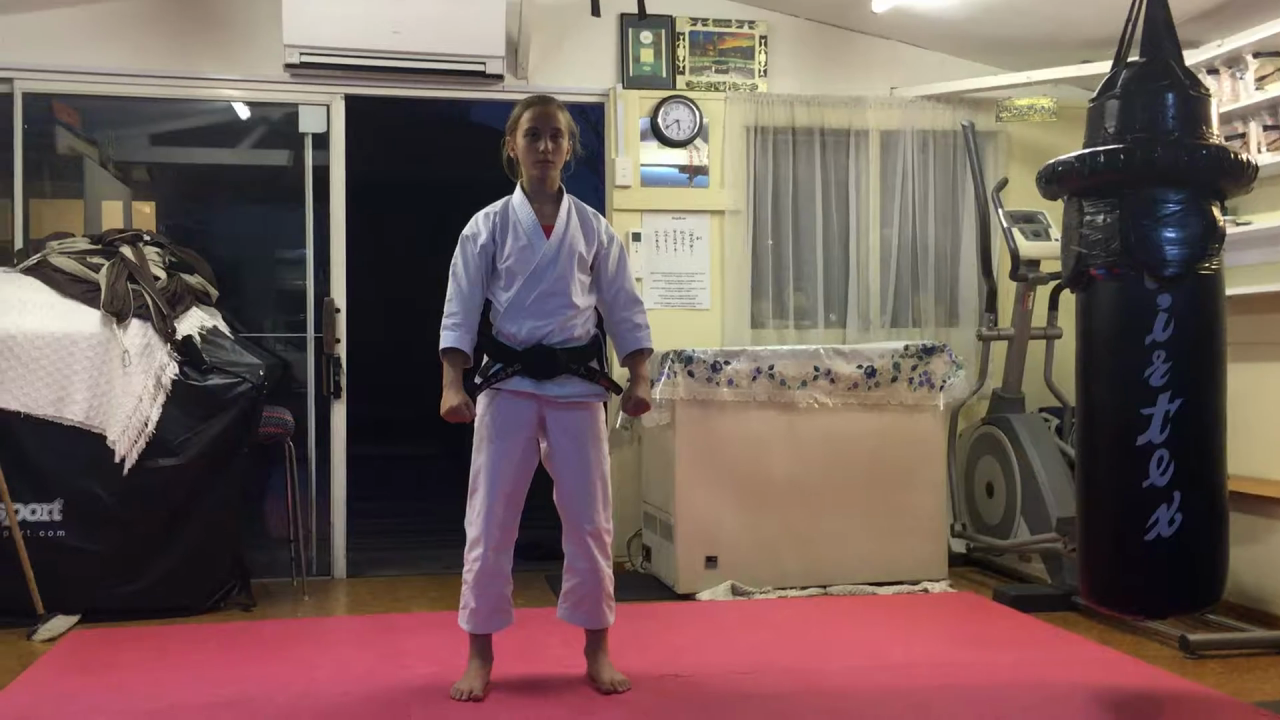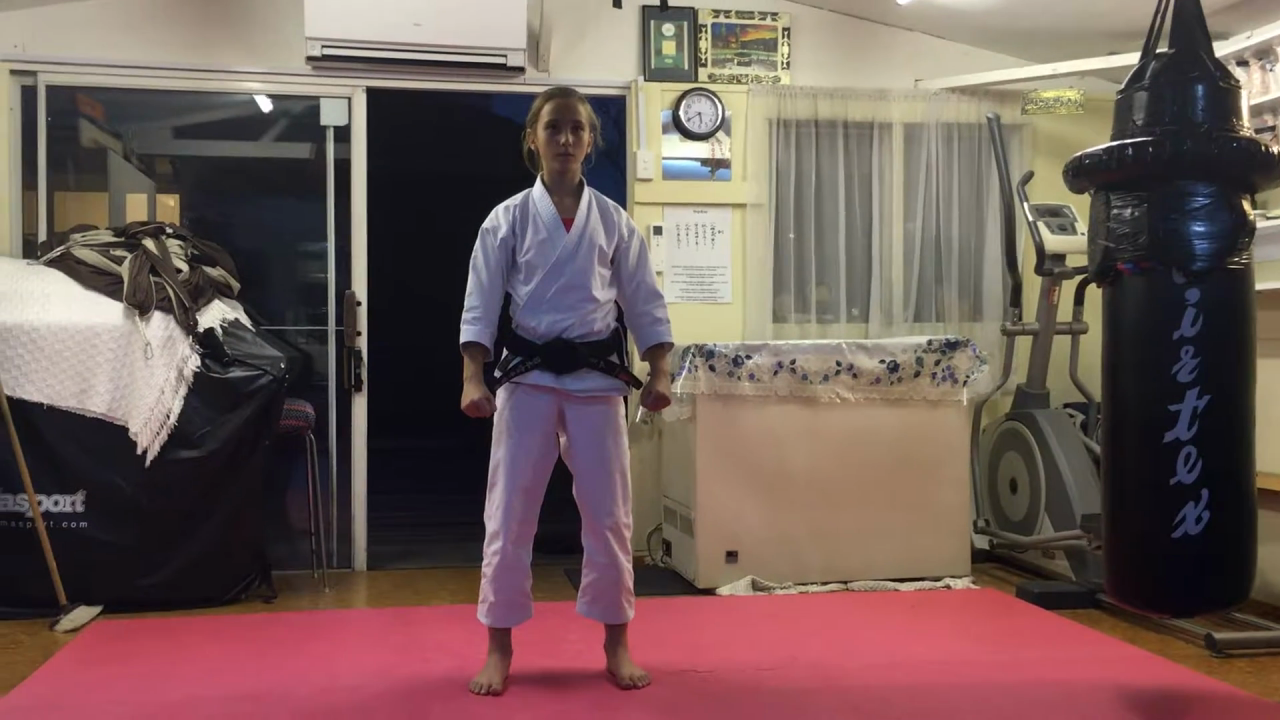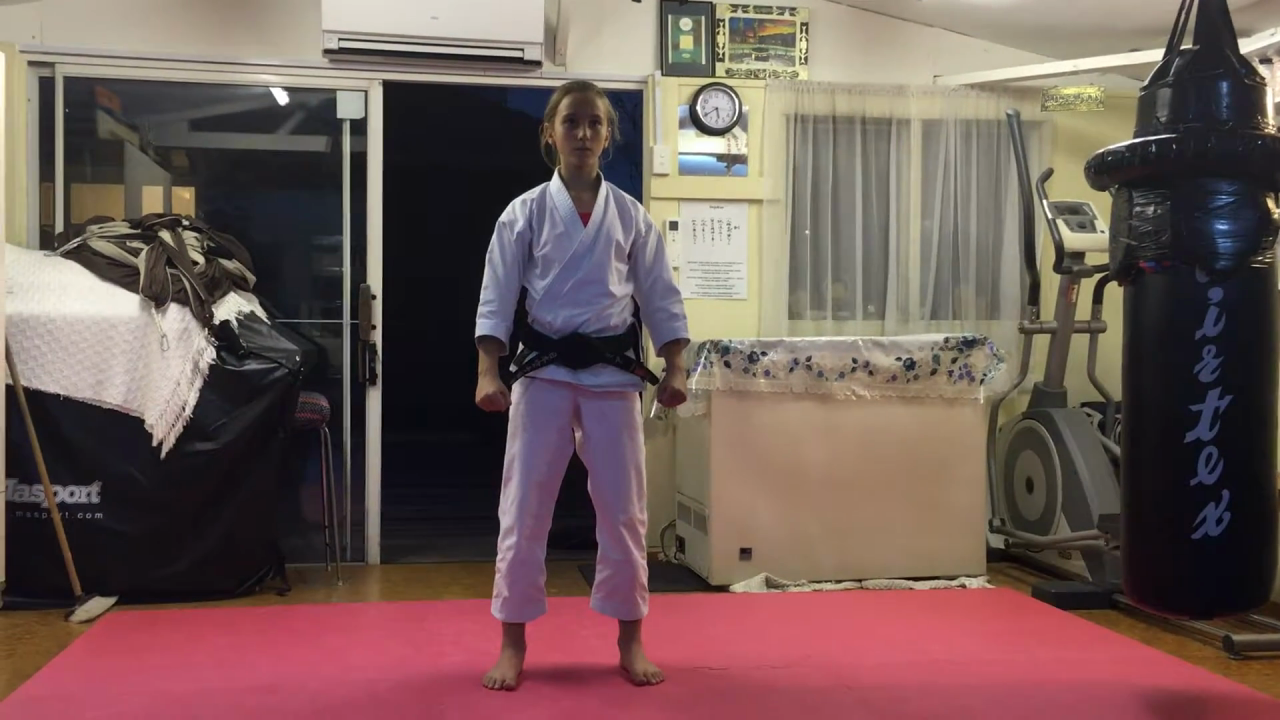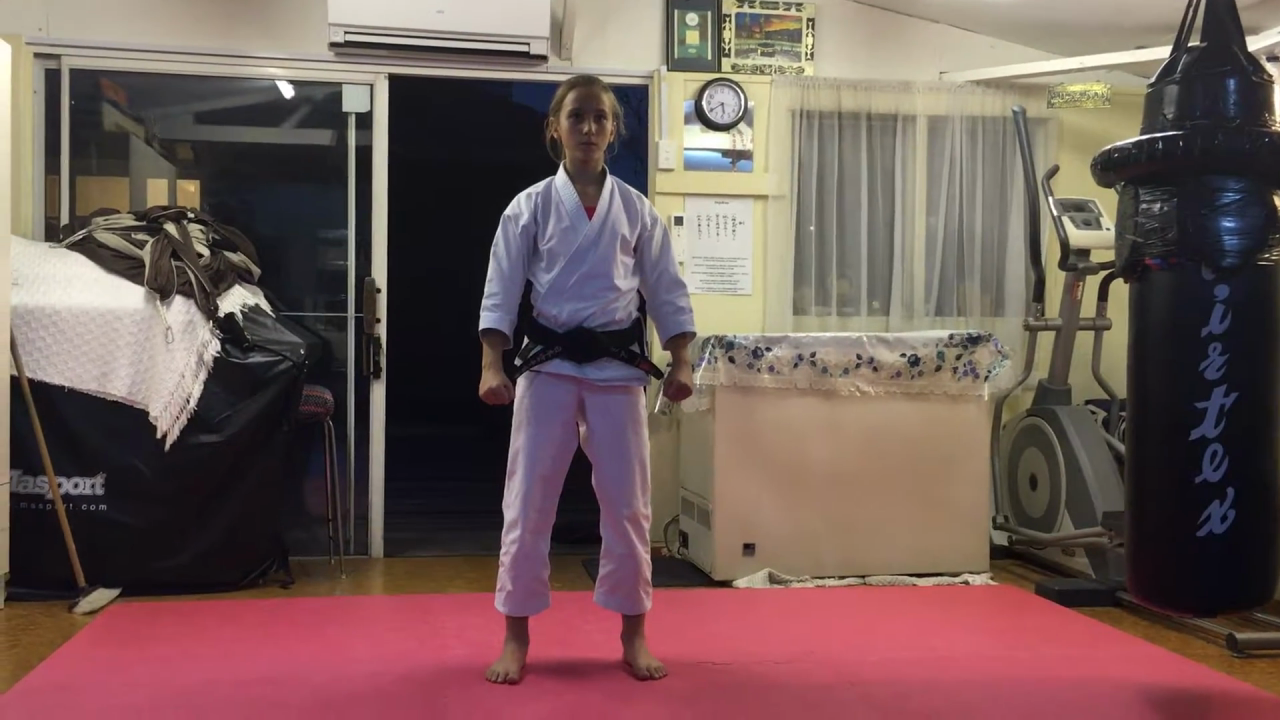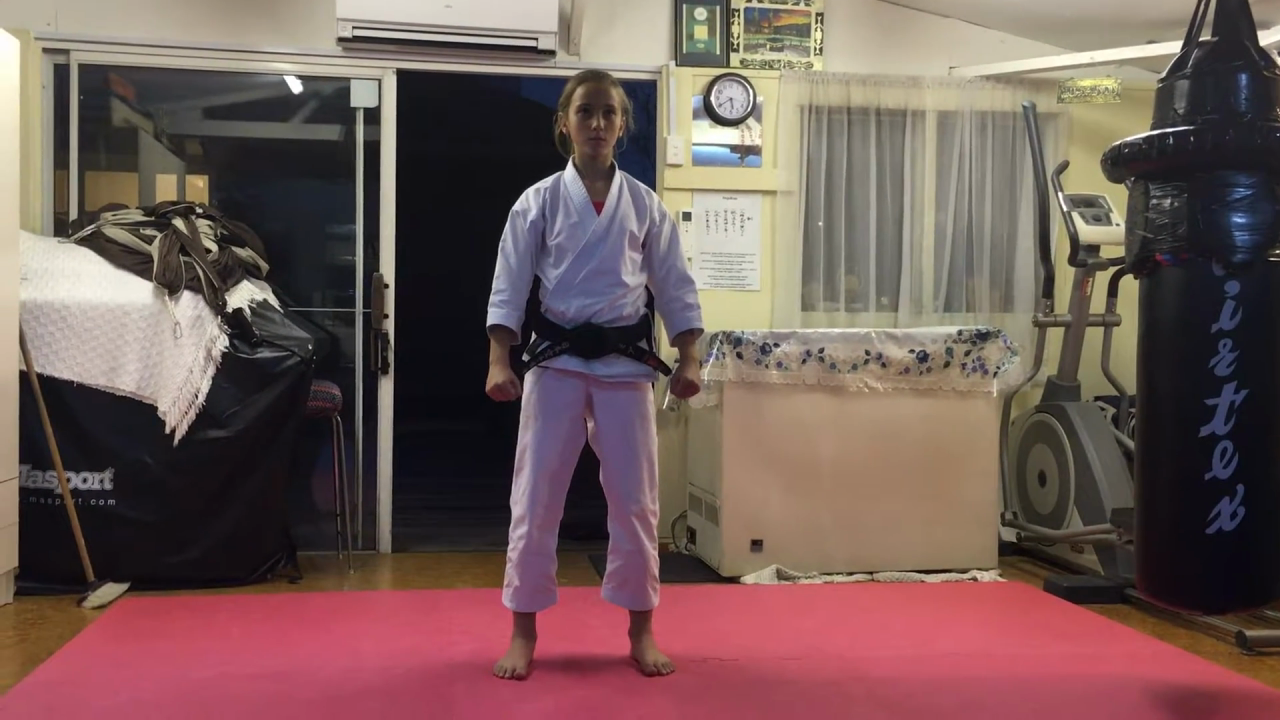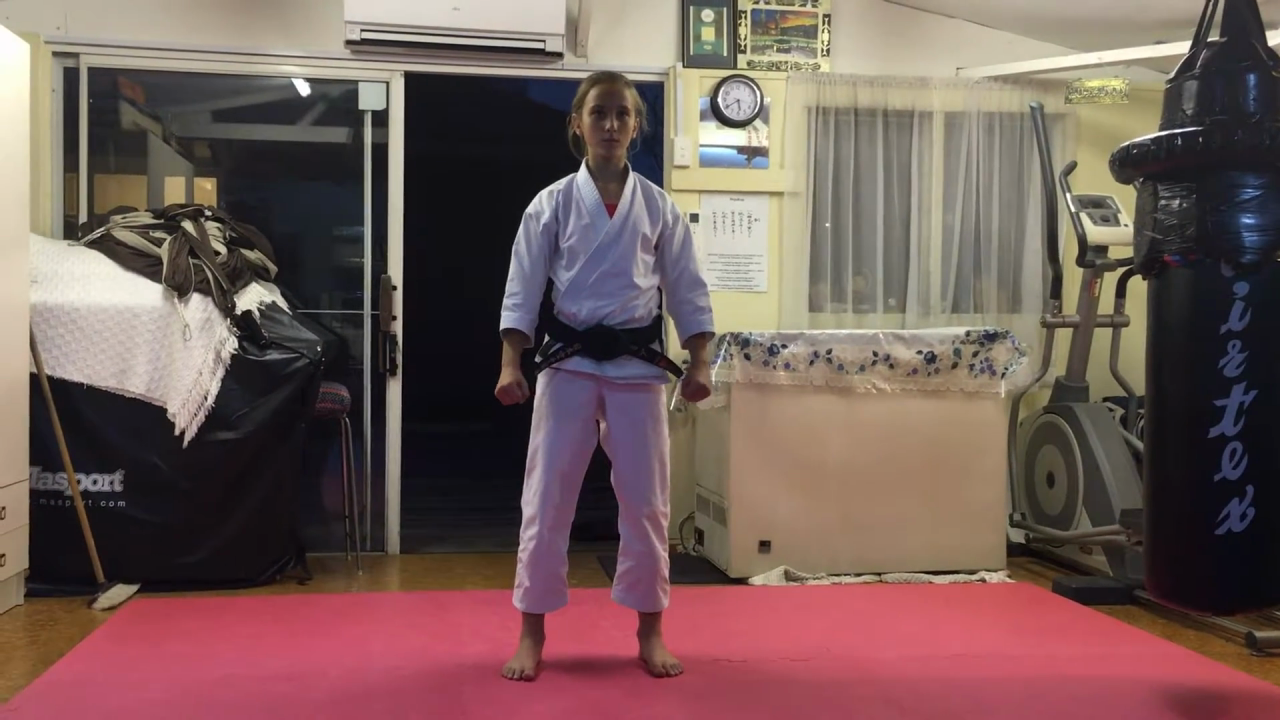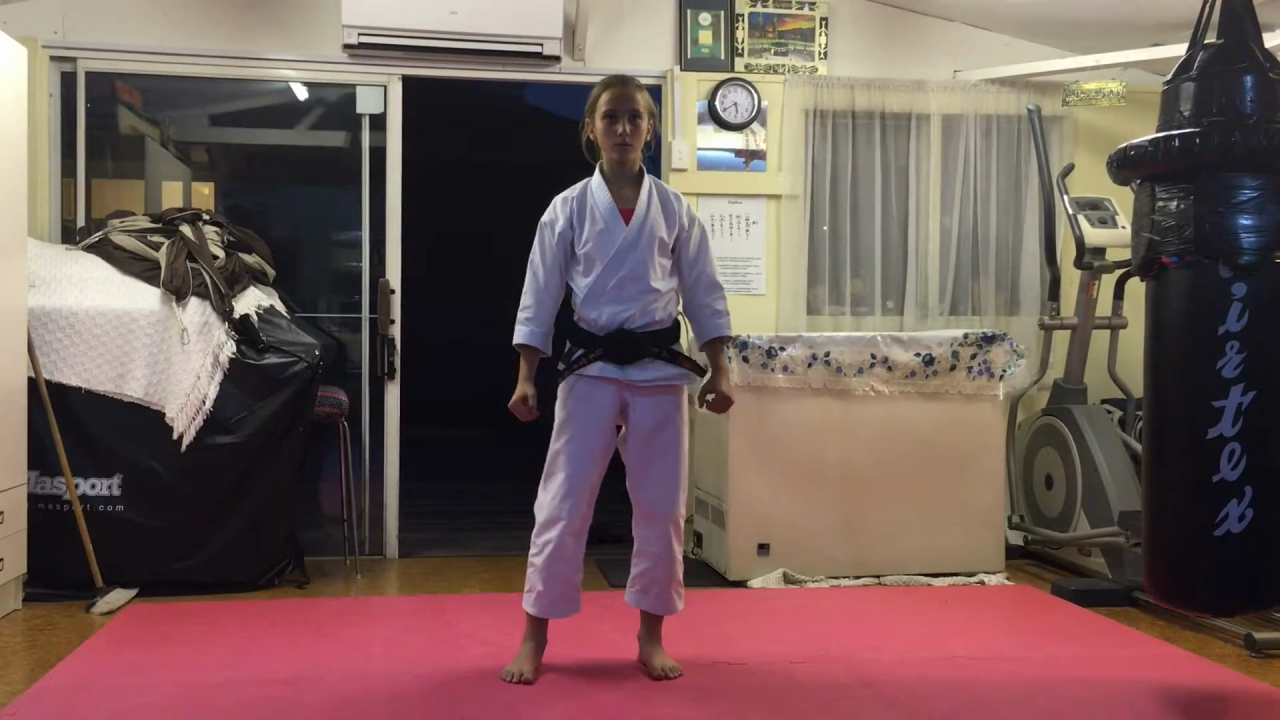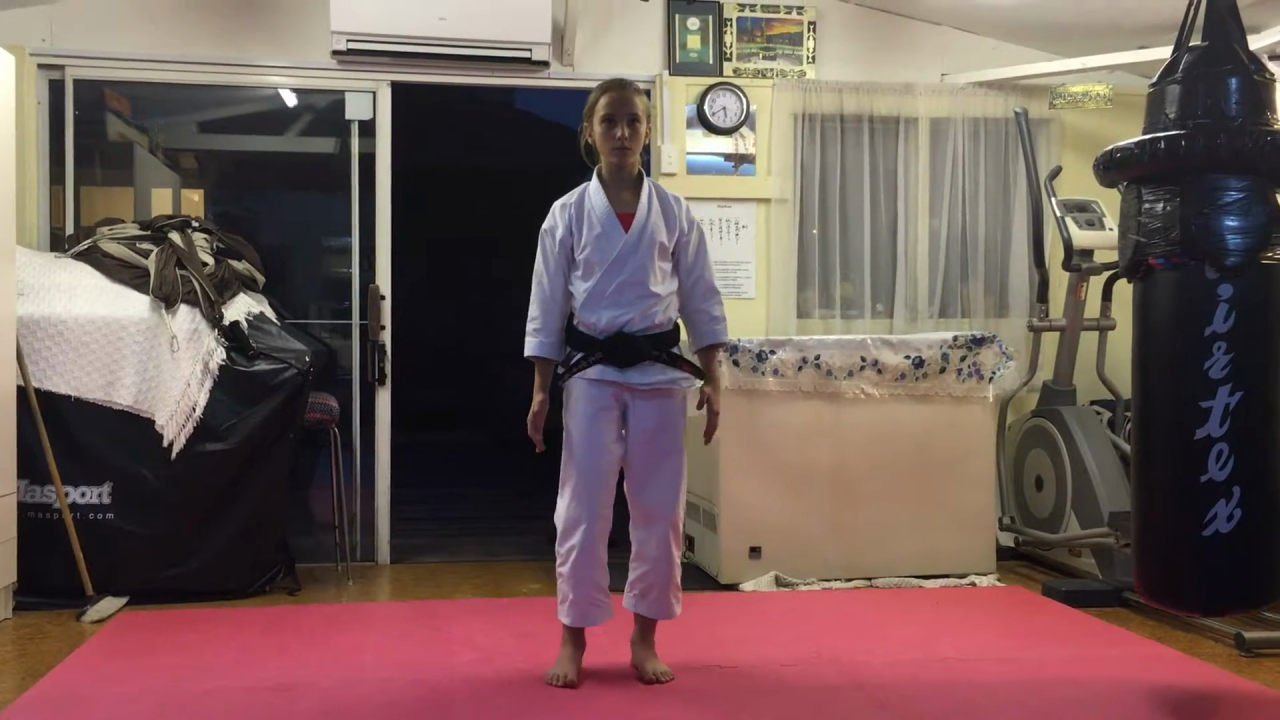
dt=0.4s
person 1, frame 1
left shoulder: (593, 228)
right shoulder: (488, 225)
left elbow: (624, 306)
right elbow: (461, 309)
left wrist: (639, 378)
right wrist: (453, 385)
left hip: (577, 385)
right hip: (508, 384)
left knee: (589, 518)
right knee: (491, 518)
left ankle: (597, 648)
right ankle: (480, 652)
person 1, frame 2
left shoulder: (614, 221)
right shoulder: (508, 219)
left elbow: (644, 301)
right elbow: (481, 302)
left wrist: (659, 373)
right wrist: (473, 379)
left hip: (597, 378)
right hip: (528, 377)
left knee: (609, 513)
right knee: (509, 513)
left ankle: (616, 642)
right ankle: (499, 646)
person 1, frame 3
left shoulder: (631, 216)
right shoulder: (525, 212)
left elbow: (660, 296)
right elbow: (497, 296)
left wrist: (674, 369)
right wrist: (488, 373)
left hip: (613, 373)
right hip: (544, 371)
left knee: (623, 508)
right knee: (524, 507)
left ankle: (630, 638)
right ankle: (513, 641)
person 1, frame 4
left shoulder: (636, 209)
right shoulder: (530, 206)
left elbow: (666, 289)
right elbow: (501, 289)
left wrist: (680, 363)
right wrist: (491, 365)
left hip: (617, 367)
right hip: (548, 365)
left knee: (627, 502)
right knee: (528, 500)
left ankle: (633, 632)
right ankle: (515, 635)
person 1, frame 5
left shoulder: (644, 205)
right shoulder: (539, 201)
left elbow: (674, 285)
right elbow: (509, 286)
left wrist: (688, 359)
right wrist: (499, 362)
left hip: (625, 363)
right hip: (556, 360)
left knee: (635, 498)
right knee: (536, 496)
left ankle: (641, 628)
right ankle: (523, 630)
person 1, frame 6
left shoulder: (658, 206)
right shoulder: (553, 202)
left elbow: (687, 288)
right elbow: (523, 288)
left wrist: (699, 362)
right wrist: (510, 364)
left hip: (638, 363)
right hip: (569, 361)
left knee: (646, 499)
right knee: (547, 497)
left ankle: (649, 629)
right ankle: (532, 631)
person 1, frame 7
left shoulder: (674, 208)
right shoulder: (569, 209)
left elbow: (704, 293)
right elbow: (540, 296)
left wrist: (719, 370)
right wrist: (525, 377)
left hip: (660, 368)
right hip: (592, 366)
left knee: (661, 504)
right knee: (564, 500)
left ankle: (650, 634)
right ankle: (535, 635)
person 1, frame 8
left shoulder: (674, 212)
right shoulder: (568, 213)
left elbow: (701, 299)
right elbow: (547, 305)
left wrist: (711, 380)
right wrist: (540, 391)
left hip: (659, 371)
right hip: (592, 370)
left knee: (659, 508)
right knee: (583, 505)
left ankle: (644, 638)
right ankle: (575, 637)
